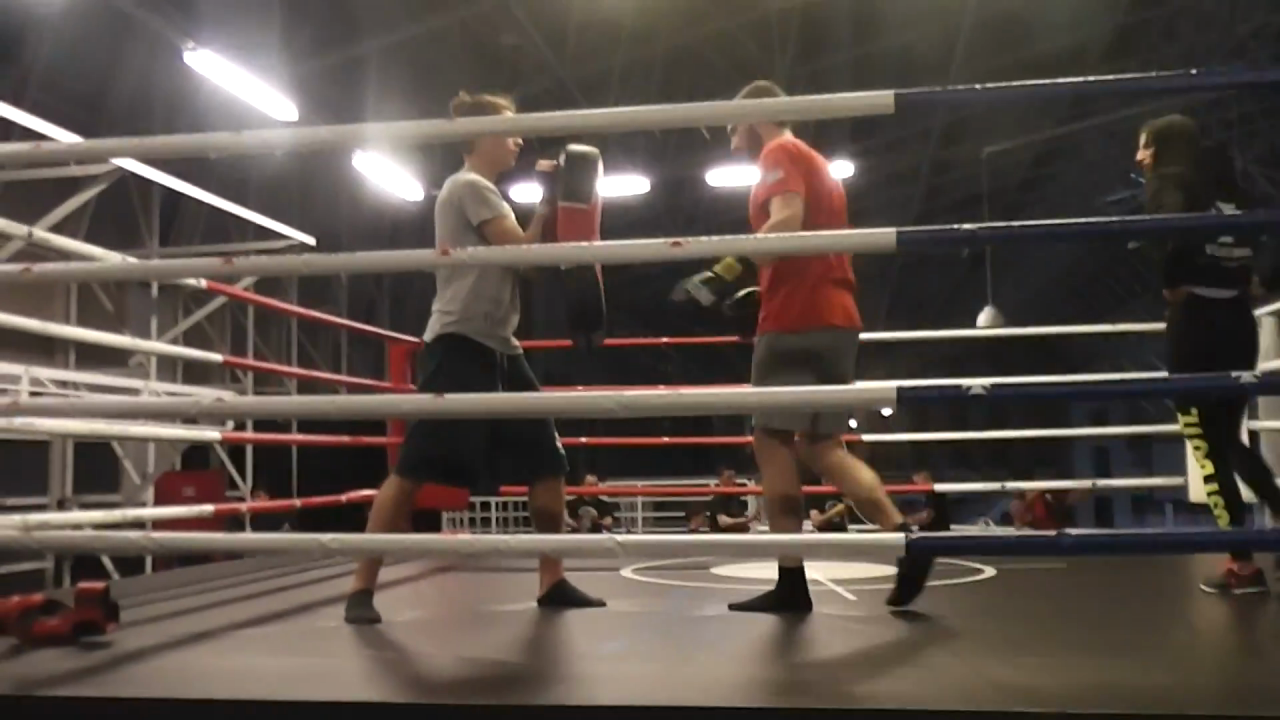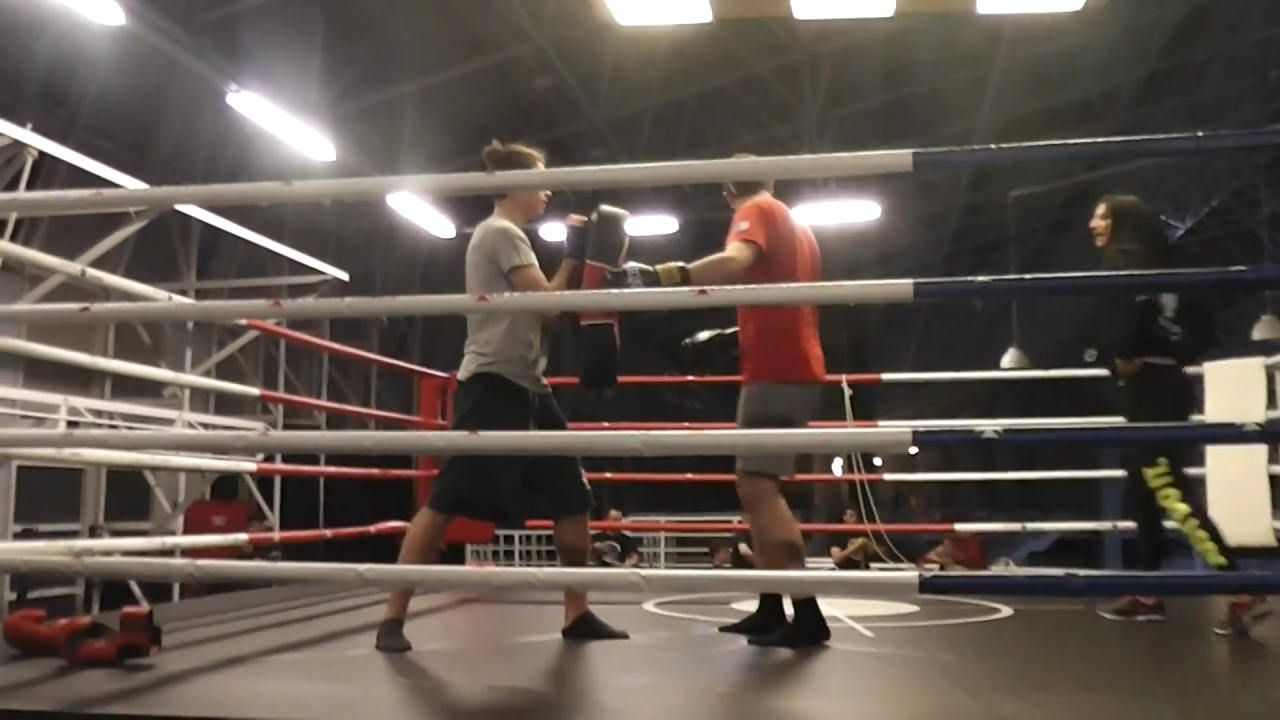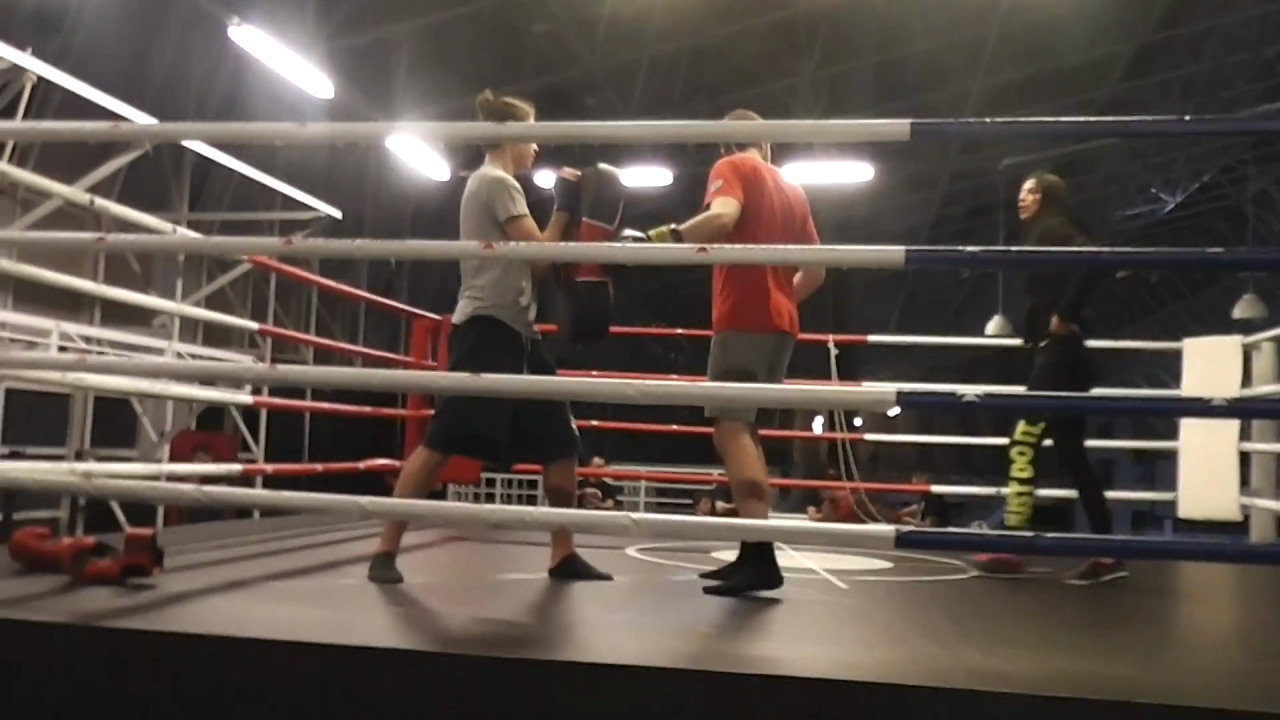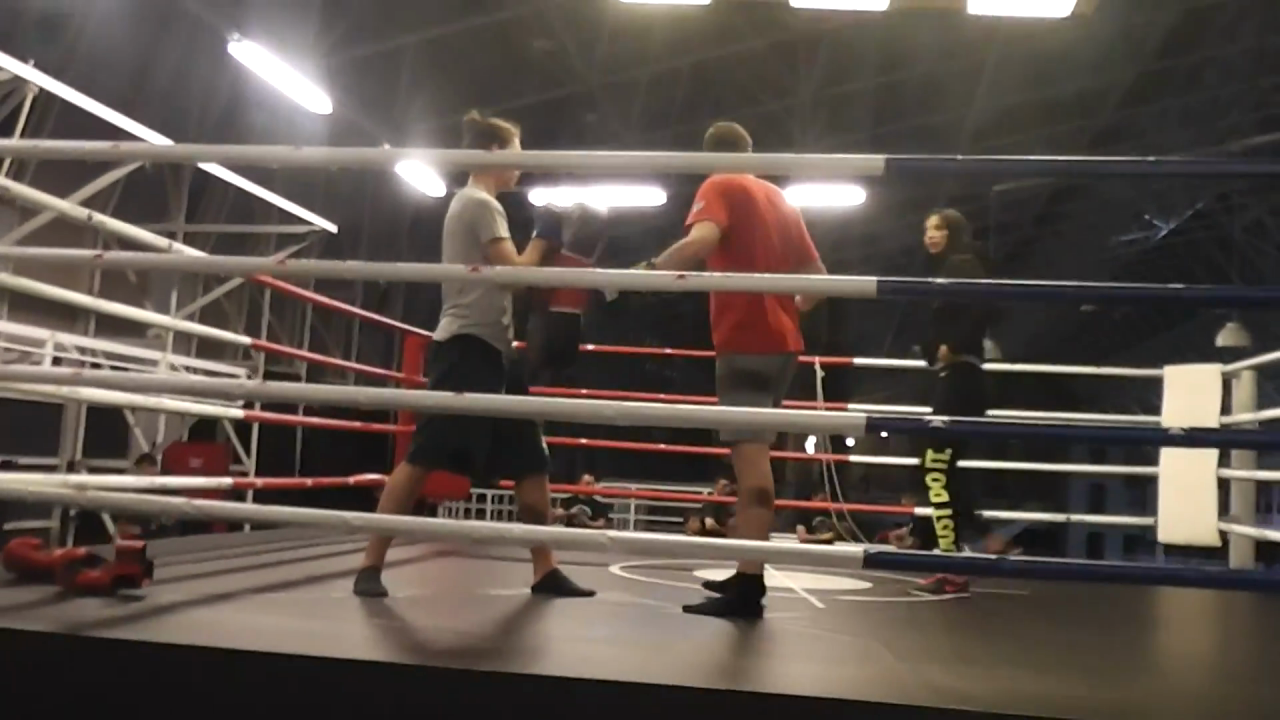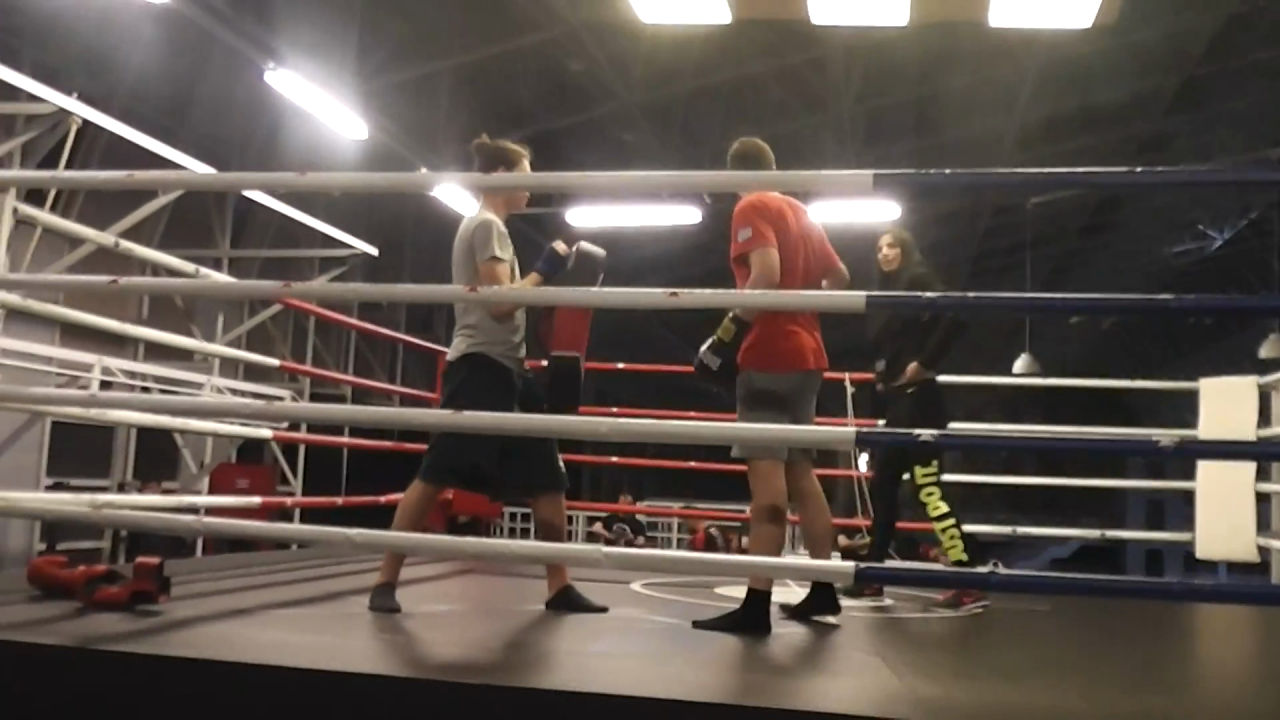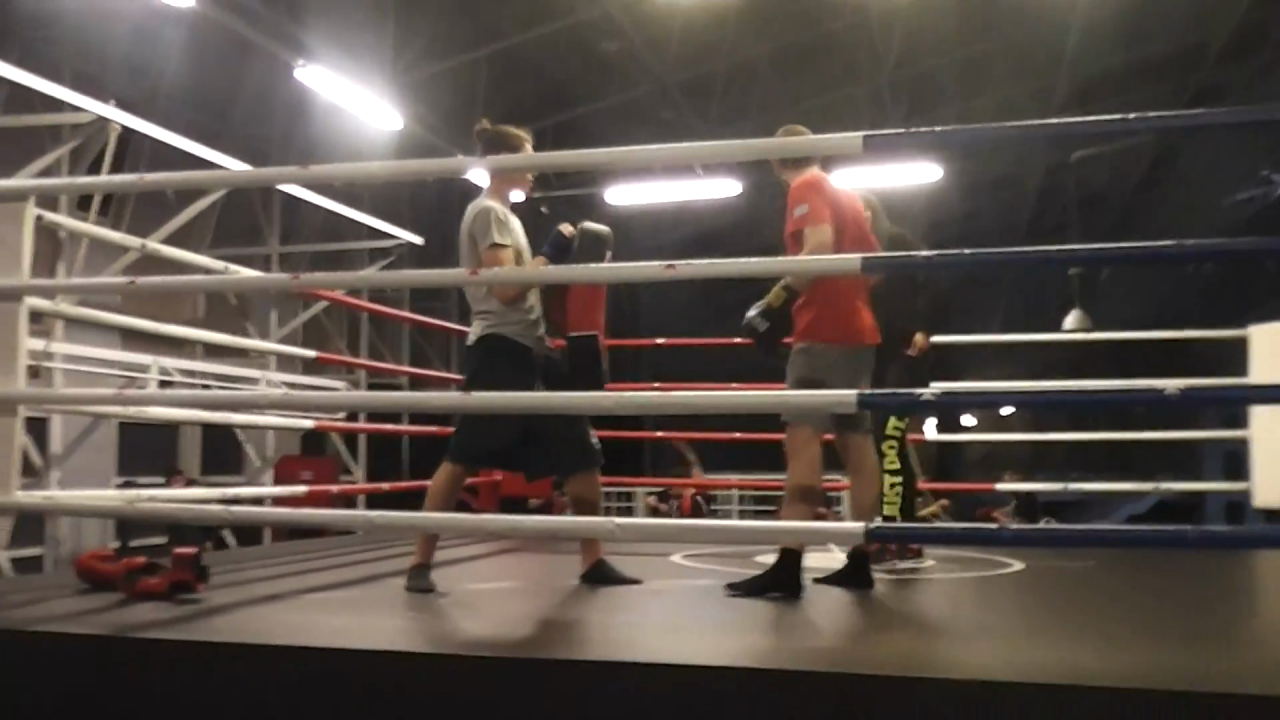
dt=0.4s
person 1, frame 1
left shoulder: (486, 194)
right shoulder: (469, 187)
left elbow: (519, 261)
right elbow: (523, 251)
left wrist: (550, 203)
right wrist: (549, 204)
left hip: (498, 347)
right hip: (459, 343)
left knee: (547, 461)
right knee: (415, 467)
left ankle: (552, 581)
right ankle: (361, 587)
person 1, frame 2
left shoulder: (509, 237)
right shoulder: (501, 233)
left elbow: (539, 313)
right elbow: (546, 301)
left wrist: (575, 257)
right wrist: (573, 255)
left hip: (526, 386)
right hip: (492, 384)
left knee: (573, 498)
right knee: (447, 502)
left ankle: (577, 613)
right ankle: (392, 618)
person 1, frame 3
left shoulder: (492, 185)
right shoulder: (496, 183)
left elbow: (525, 261)
left wrist: (565, 211)
right wrist: (564, 208)
left hip: (515, 330)
right hip: (487, 327)
left knee: (560, 442)
right knee: (442, 440)
left ankle: (563, 555)
right ankle: (386, 551)
person 1, frame 4
left shoulder: (473, 204)
right shoulder: (481, 204)
left wrist: (545, 247)
right wrist: (544, 238)
left hip: (491, 349)
right hip: (468, 346)
left knee: (532, 460)
right knee: (426, 457)
left ankle: (545, 570)
right ankle: (371, 565)
person 1, frame 5
left shoulder: (491, 228)
right shoulder: (486, 226)
right elbow: (499, 303)
left wrist: (547, 280)
right wrist: (544, 270)
left hip: (506, 369)
right hip: (480, 366)
left knee: (548, 476)
right knee: (436, 474)
left ankle: (559, 587)
right ankle: (385, 581)
person 1, frame 6
left shoulder: (504, 214)
right shoulder: (487, 212)
right elbow: (505, 287)
left wrist: (559, 265)
right wrist: (551, 254)
left hip: (529, 348)
right hip: (500, 347)
left knee: (581, 451)
right knee: (464, 457)
left ankle: (592, 560)
right ankle: (420, 562)
person 2, frame 1
left shoulder: (781, 153)
right shoulder: (818, 167)
left elbow: (787, 224)
left wrist: (722, 275)
right wrist: (756, 289)
left hip: (794, 321)
right hip: (834, 319)
left knee: (772, 441)
right knee: (825, 446)
left ankle: (793, 584)
right ankle: (901, 540)
person 2, frame 2
left shoulder: (756, 214)
right shoulder: (800, 230)
left elbow: (736, 262)
left wrist: (660, 276)
left hip: (777, 370)
right hip: (798, 368)
left knee: (758, 485)
right knee: (757, 484)
left ankle: (806, 613)
right ankle: (770, 608)
person 2, frame 3
left shoulder: (730, 168)
right shoulder: (791, 189)
left elbow: (723, 217)
right elbow: (815, 268)
left wrist: (660, 238)
left hip: (743, 319)
right hip: (779, 322)
left knee: (732, 430)
right knee: (741, 432)
left ankle: (762, 559)
right ankle: (751, 554)
person 2, frame 4
left shoulder: (719, 187)
right shoulder: (779, 199)
left elbow: (698, 243)
right elbow: (816, 274)
left wrist: (642, 272)
left hip: (745, 338)
right hip: (782, 339)
left knee: (749, 453)
right knee: (754, 453)
left ankle: (747, 589)
right ankle: (747, 572)
person 2, frame 5
left shoulder: (751, 209)
right shoulder: (801, 213)
left elbow: (765, 275)
right elbow: (839, 278)
left wrist: (729, 331)
left hip: (768, 356)
right hip: (805, 355)
left knee: (766, 472)
right knee: (799, 470)
left ankle: (756, 605)
right ankle: (823, 590)
person 2, frame 6
left shoulder: (805, 189)
right shoulder: (848, 196)
left elbow: (819, 247)
left wrist: (778, 298)
left hip: (824, 330)
right hip: (859, 329)
left knee: (802, 435)
right knee: (855, 439)
person 3, frame 1
left shoulder: (1166, 184)
right shoulder: (1224, 183)
left wrist: (1172, 284)
left hip: (1196, 320)
right hip: (1238, 320)
left knee: (1207, 445)
right knee: (1228, 439)
person 3, frame 2
left shoulder: (1120, 258)
right shoulder: (1155, 263)
left elbow: (1141, 303)
right elbow: (1200, 324)
left wrist: (1126, 355)
right wrist: (1173, 359)
left hip: (1146, 387)
right hip: (1170, 383)
left knee: (1170, 493)
right knee: (1143, 491)
left ankle: (1242, 590)
right ankle: (1147, 594)
person 3, frame 3
left shoulder: (1053, 229)
right shoulder: (1045, 235)
left elbow: (1092, 263)
left wrist: (1063, 316)
right wrist: (1065, 315)
left hip: (1058, 353)
right hip: (1063, 355)
left knee: (1023, 446)
right knee: (1072, 454)
left ankle: (1010, 549)
right ankle: (1105, 553)
person 3, frame 4
left shoulder: (961, 264)
right shoulder: (946, 270)
left elbow: (985, 305)
left wrist: (952, 345)
right wrist: (941, 346)
left hip: (956, 379)
right hip: (956, 381)
left knee: (936, 471)
right knee: (940, 471)
left ankle: (952, 573)
right ankle: (986, 541)
person 3, frame 5
left shoulder: (918, 279)
right shoulder: (887, 293)
left elbow: (953, 319)
left wrist: (924, 362)
right wrist: (881, 378)
left hip: (917, 395)
right hip: (898, 397)
left knee: (928, 489)
right knee: (883, 487)
person 3, frame 6
left shoulder: (897, 241)
left elbow: (932, 283)
left wrist: (923, 330)
left hip: (906, 354)
right hip: (879, 357)
left knee: (888, 439)
right knee: (891, 443)
